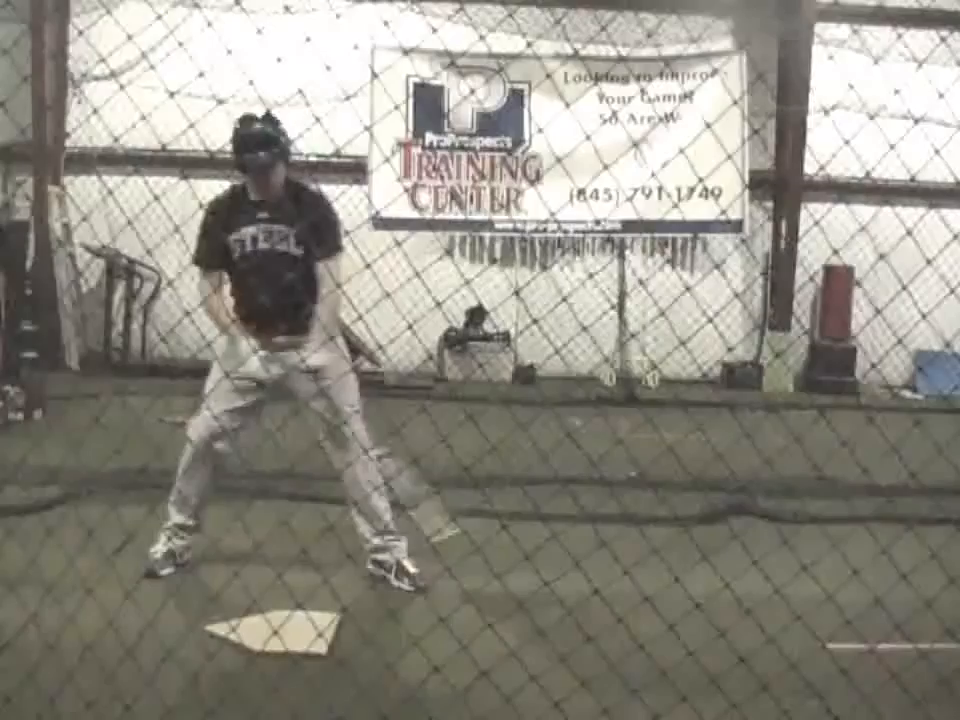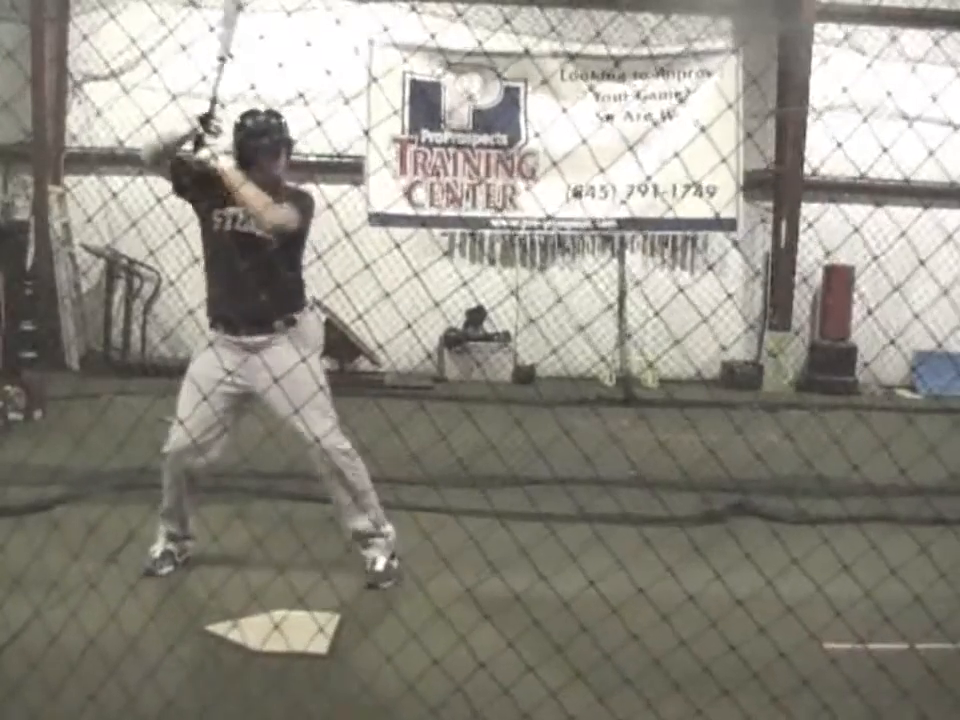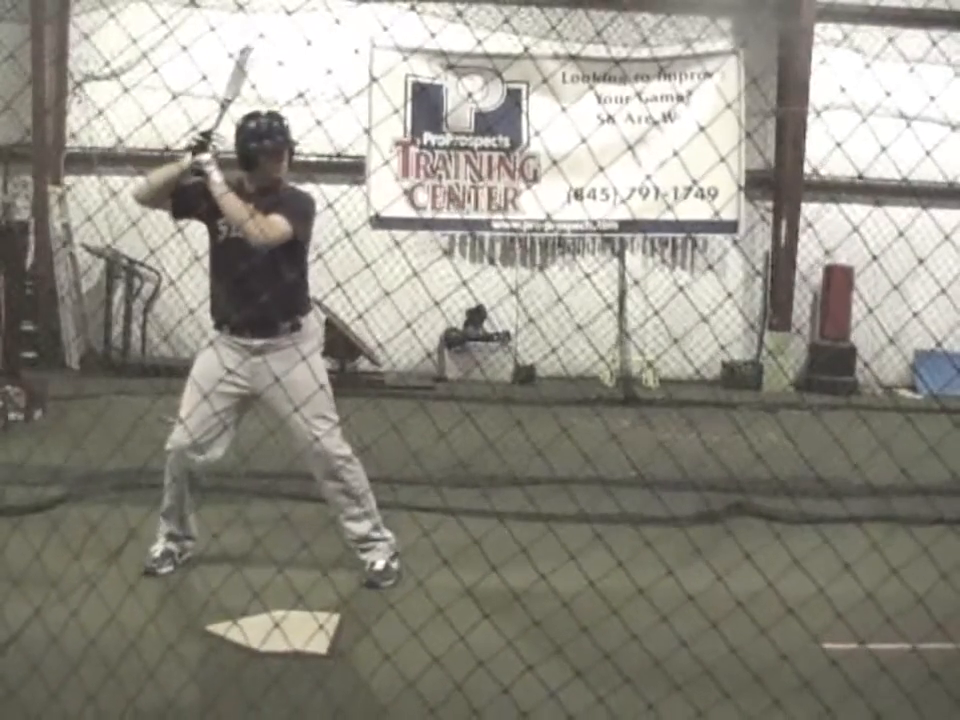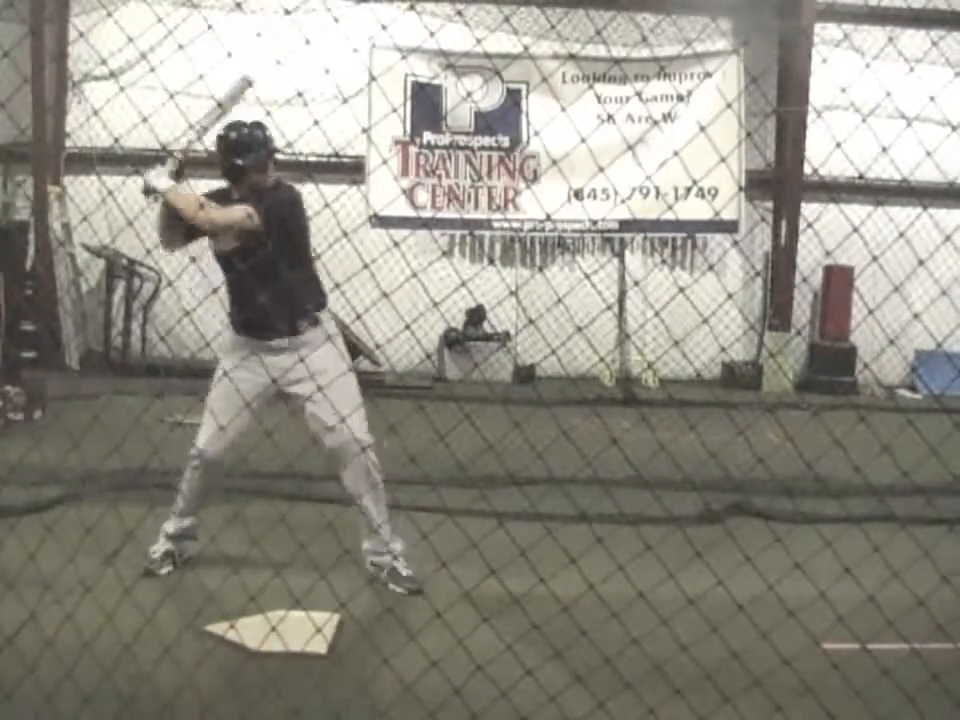
dt=1s
person 1, frame 1
left shoulder: (313, 206)
right shoulder: (221, 212)
left elbow: (329, 282)
right elbow: (211, 290)
left wrist: (318, 346)
right wrist: (244, 347)
left hip: (310, 339)
right hip: (248, 341)
left knee: (351, 440)
right knee: (203, 438)
left ankle: (387, 551)
right ankle: (176, 537)
person 1, frame 2
left shoulder: (298, 200)
right shoulder: (209, 187)
left elbow: (272, 220)
right elbow: (151, 157)
left wrist: (226, 169)
right wrist: (186, 137)
left hip: (284, 343)
right hip: (222, 345)
left knee: (330, 443)
right knee: (180, 449)
left ankle: (379, 539)
right ankle: (173, 539)
person 1, frame 3
left shoulder: (298, 203)
right shoulder: (213, 195)
left elbow: (260, 234)
right elbow: (143, 195)
left wrist: (215, 180)
right wrist: (189, 164)
left hip: (289, 345)
right hip: (228, 346)
left knee: (330, 449)
right knee: (182, 446)
left ankle: (377, 544)
right ankle: (174, 537)
person 1, frame 4
left shoulder: (283, 195)
right shoulder: (217, 202)
left elbow: (220, 220)
right elbow: (169, 240)
left wrist: (166, 186)
right wrist: (167, 193)
left hip: (311, 341)
right hip: (249, 347)
left knee: (353, 443)
right knee: (208, 449)
left ankle: (385, 552)
right ankle: (175, 536)
